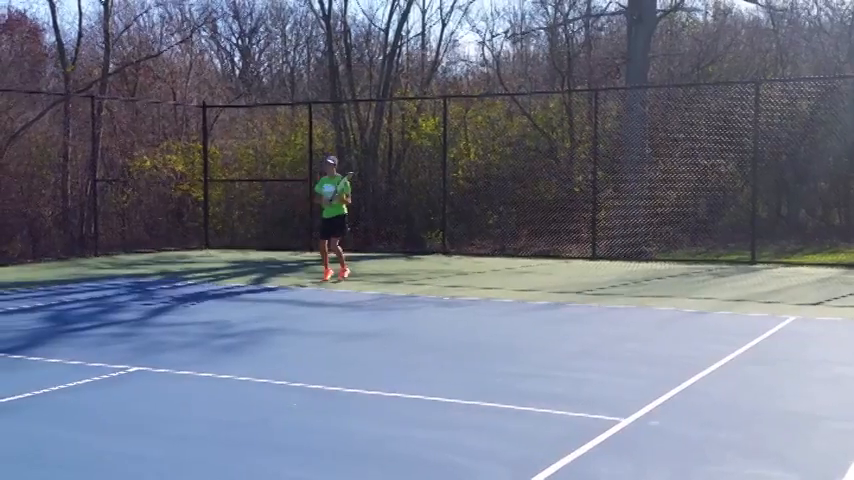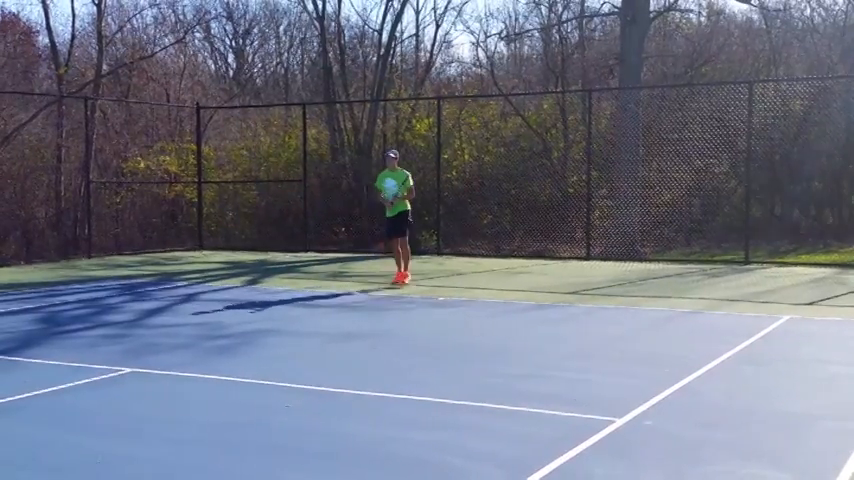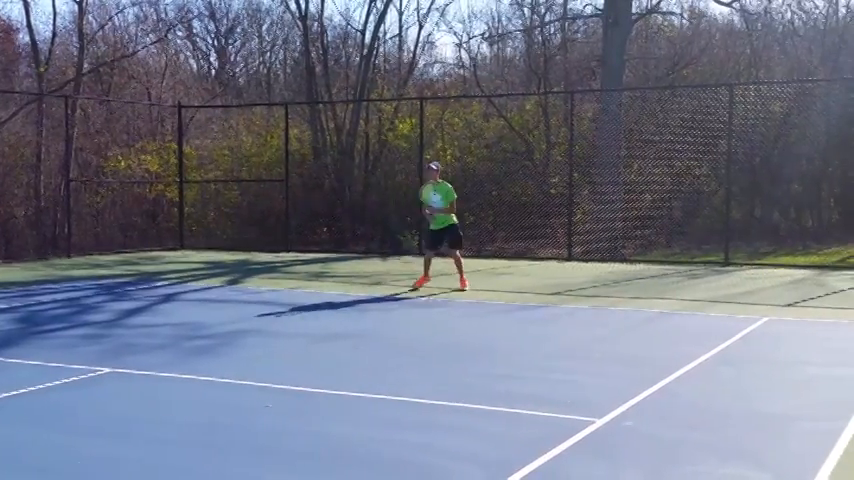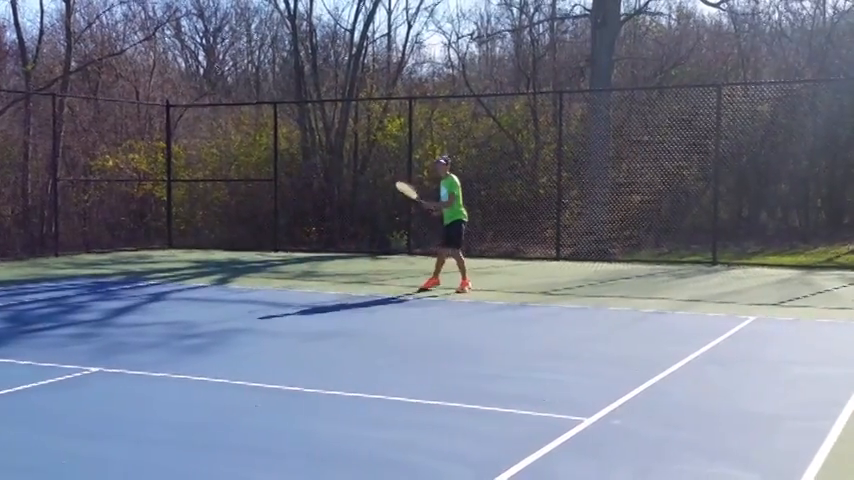
dt=0.5s
person 1, frame 1
left shoulder: (342, 181)
right shoulder: (322, 181)
left elbow: (349, 201)
right elbow: (317, 198)
left wrist: (340, 199)
right wrist: (324, 203)
left hip: (339, 215)
right hip: (326, 216)
left knee: (333, 243)
right knee: (322, 244)
left ankle: (344, 268)
right ankle: (327, 270)
person 1, frame 2
left shoulder: (404, 174)
right shoulder: (382, 176)
left elbow: (412, 194)
right elbow: (380, 194)
left wrist: (399, 199)
right wrist: (385, 201)
left hip: (403, 211)
right hip: (390, 213)
left knee: (403, 242)
right knee: (394, 243)
left ankle: (405, 273)
right ankle: (400, 271)
person 1, frame 3
left shoulder: (447, 187)
right shoulder: (425, 189)
left elbow: (453, 209)
right elbow: (425, 207)
left wrist: (437, 210)
right wrist: (428, 214)
left hip: (450, 224)
right hip: (434, 226)
left knee: (454, 253)
right knee: (428, 253)
left ankle: (463, 279)
right ankle: (425, 277)
person 1, frame 4
left shoulder: (453, 181)
right shoulder: (443, 181)
left elbow: (449, 203)
left wrist: (431, 204)
right wrist: (436, 208)
left hip: (458, 219)
right hip: (448, 220)
left knee: (455, 252)
right knee: (442, 251)
left ankle: (465, 282)
right ankle: (435, 278)
